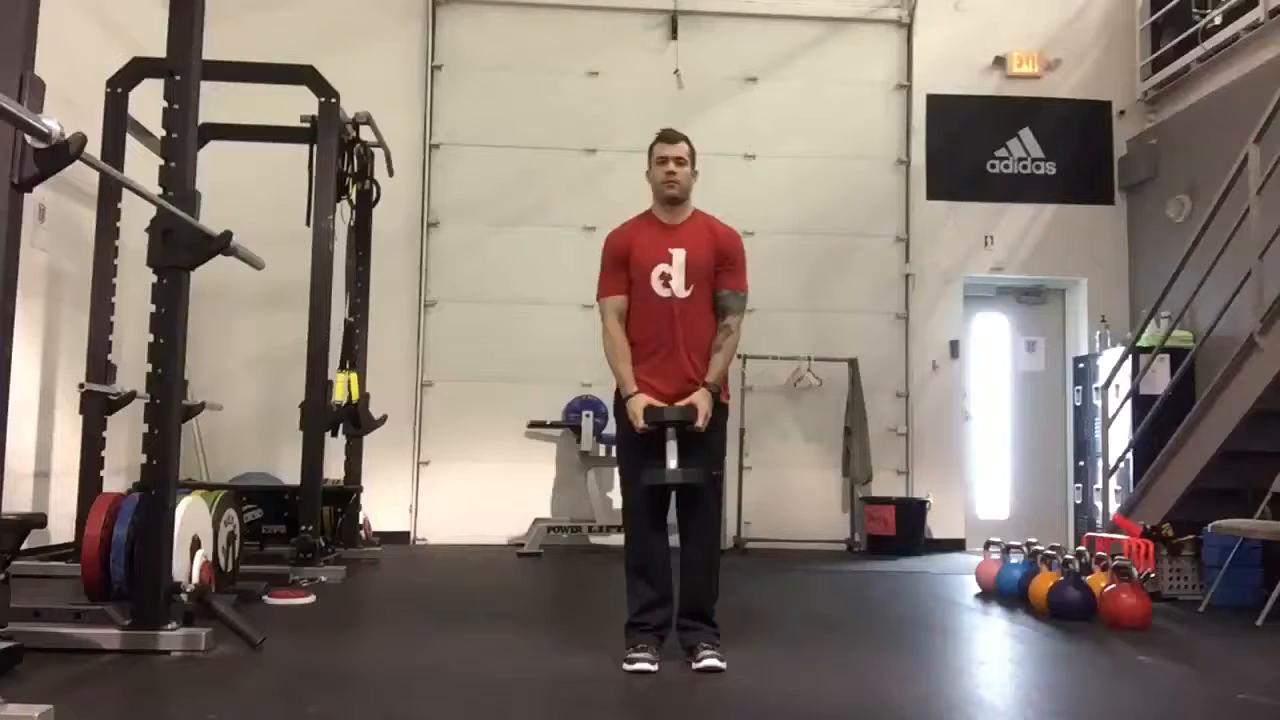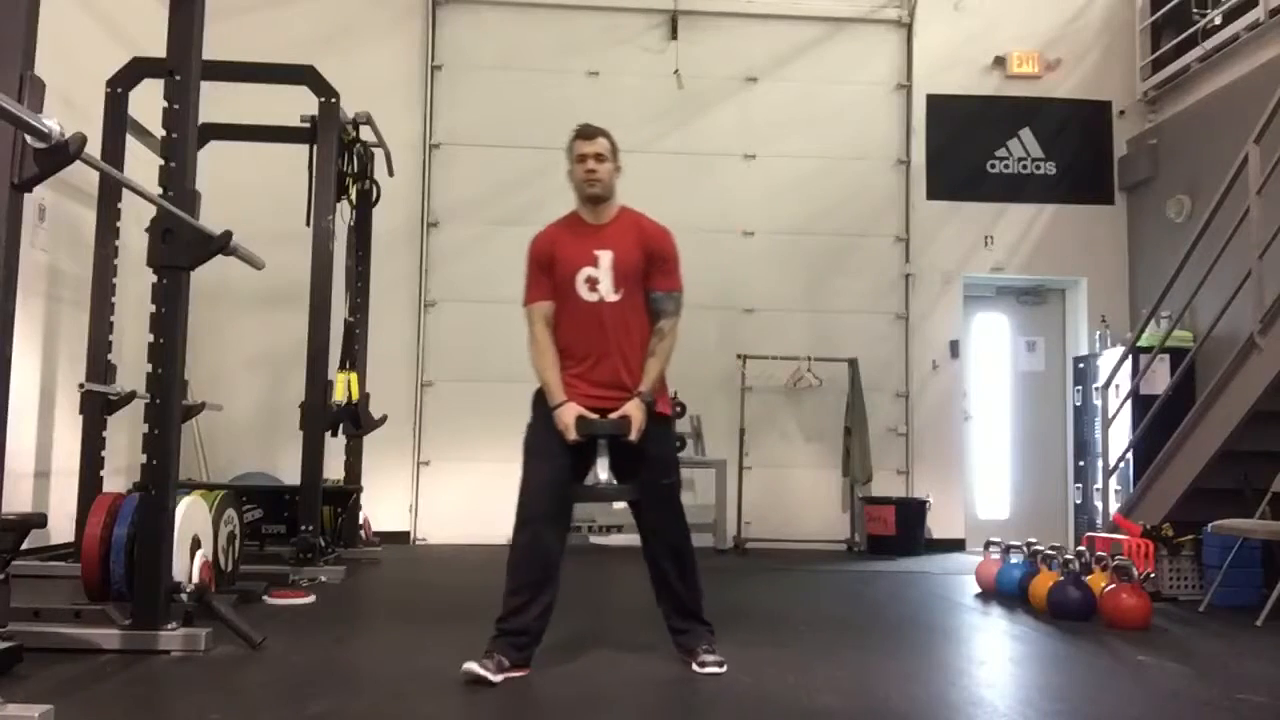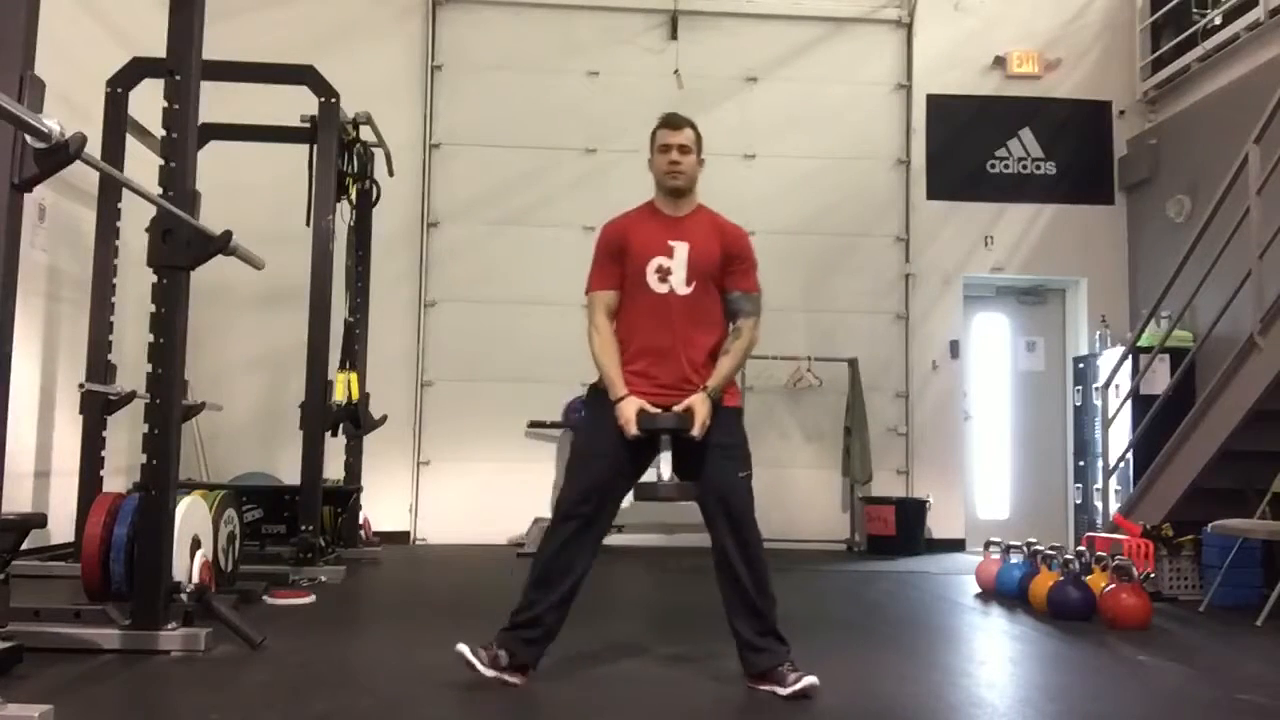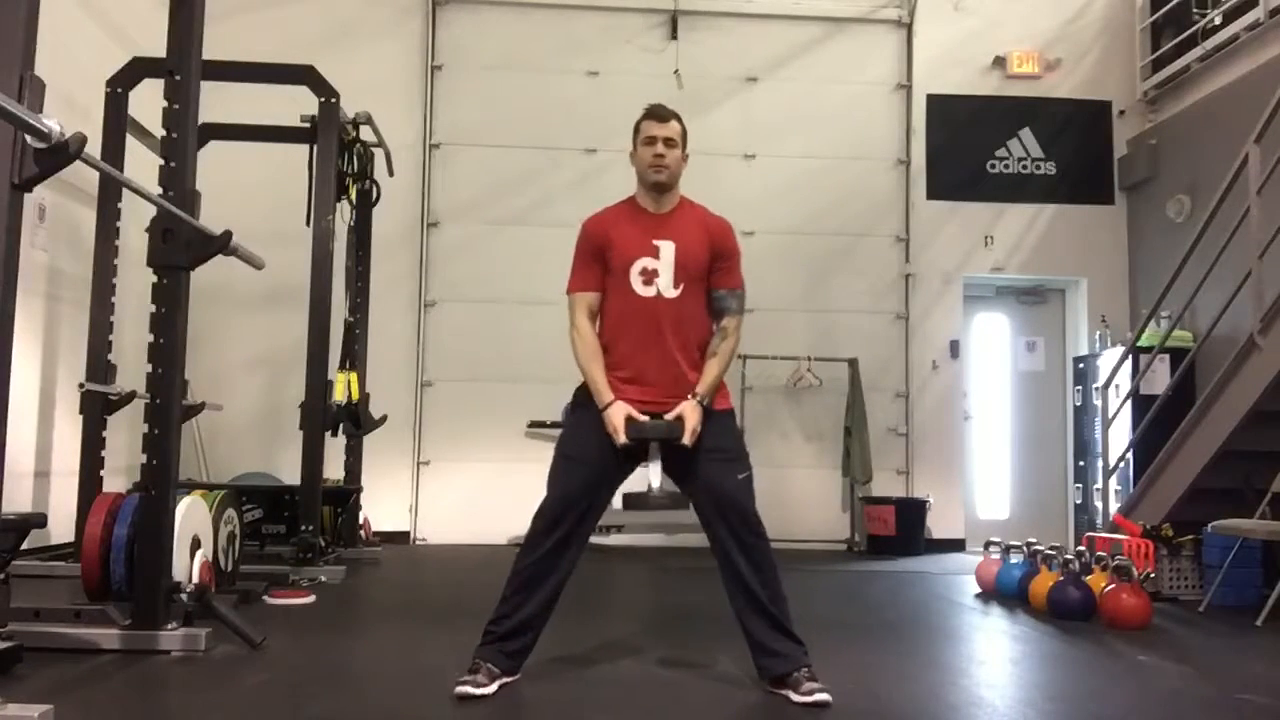
dt=1s
person 1, frame 1
left shoulder: (722, 240)
right shoulder: (622, 240)
left elbow: (731, 322)
right elbow: (612, 323)
left wrist: (708, 389)
right wrist: (631, 393)
left hip: (702, 399)
right hip: (640, 399)
left knee: (701, 517)
right knee: (643, 518)
left ankle: (700, 633)
right ankle: (644, 633)
person 1, frame 2
left shoulder: (653, 237)
right shoulder: (547, 244)
left elbow: (665, 326)
right elbow: (540, 329)
left wrist: (642, 398)
right wrist: (560, 402)
left hip: (641, 405)
right hip: (564, 404)
left knee: (664, 524)
right knee: (538, 521)
left ankle: (694, 636)
right ankle: (512, 647)
person 1, frame 3
left shoulder: (730, 238)
right shoulder: (620, 232)
left elbow: (745, 326)
right elbow: (601, 319)
left wrist: (708, 393)
right wrist: (621, 395)
left hip: (708, 403)
right hip: (624, 399)
left knee: (737, 525)
right knee: (577, 516)
left ankle: (767, 660)
right ankle: (516, 650)
person 1, frame 4
left shoulder: (715, 231)
right shoulder: (600, 228)
left elbow: (729, 324)
right elbow: (582, 322)
left wrist: (700, 400)
right wrist: (607, 402)
left hip: (698, 407)
right hip: (610, 404)
left knee: (740, 529)
right knee: (557, 524)
left ankle: (786, 666)
right ankle: (497, 656)
